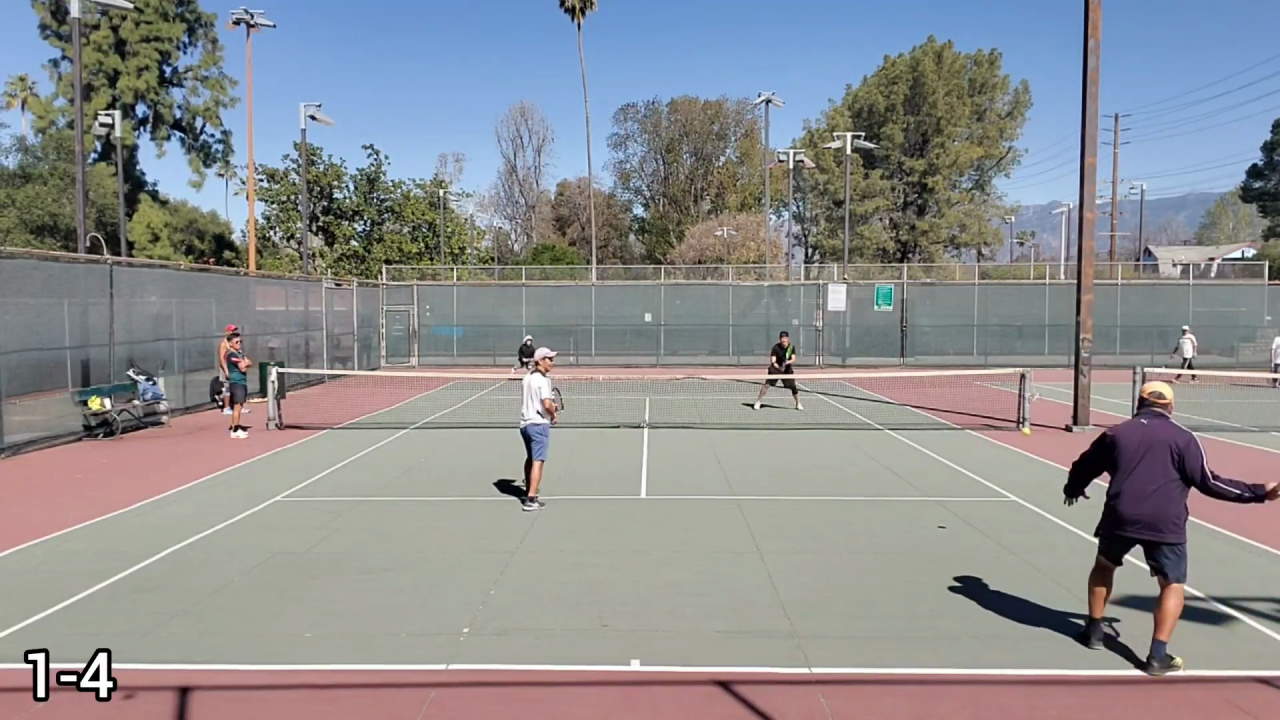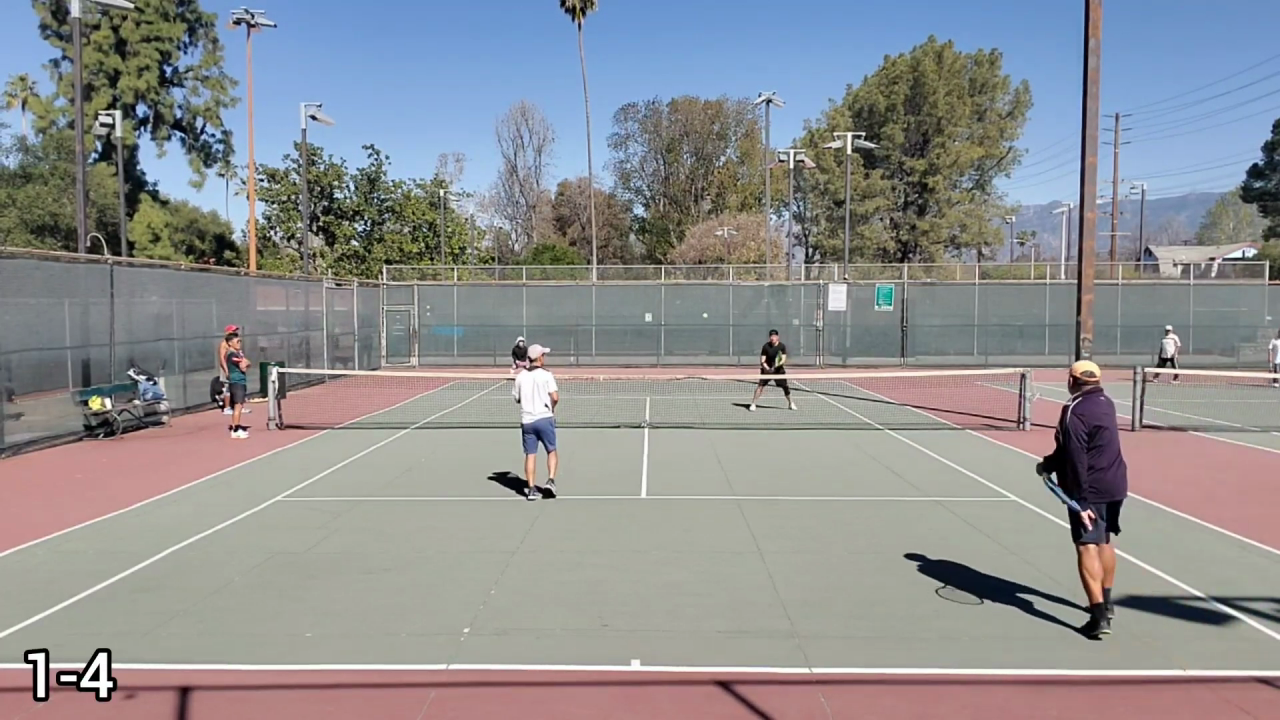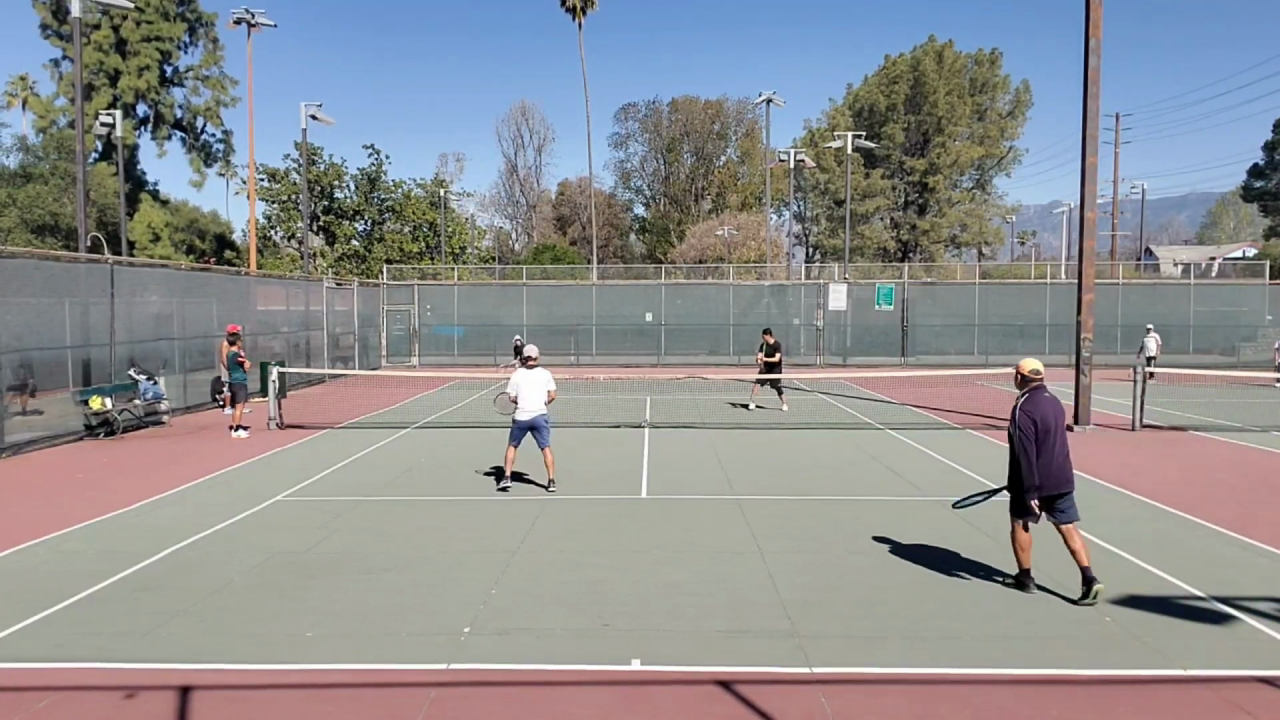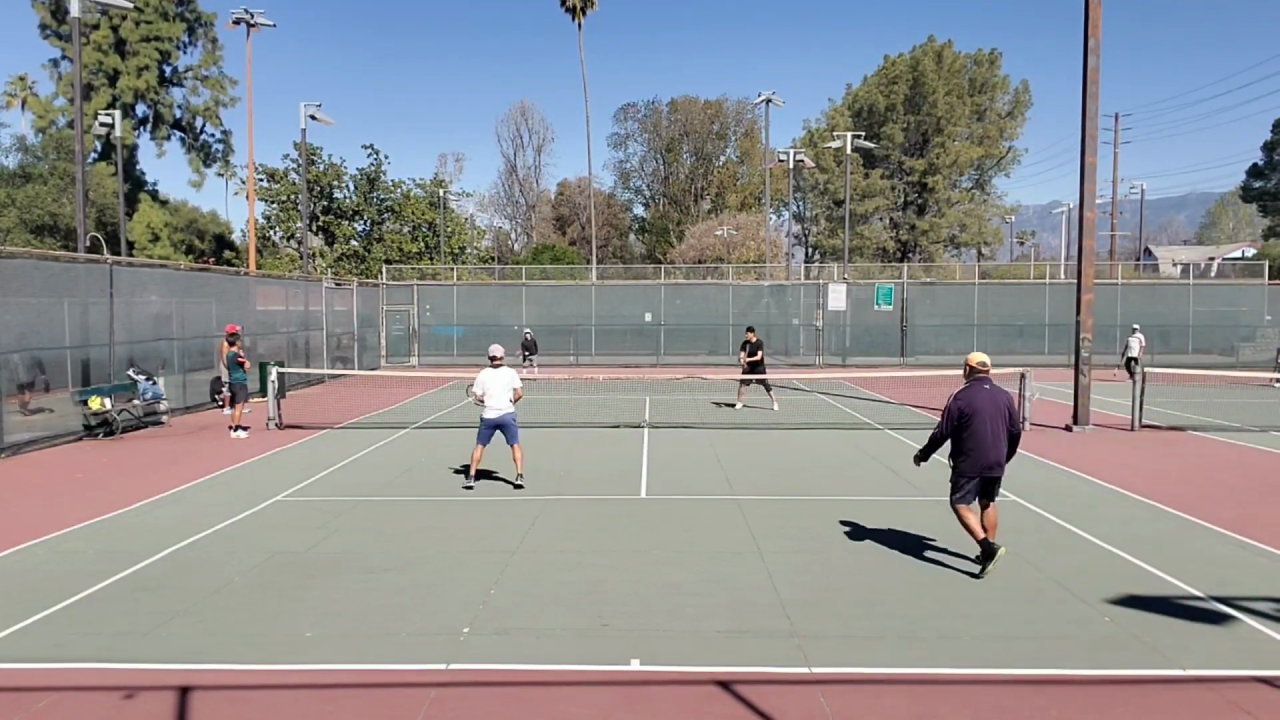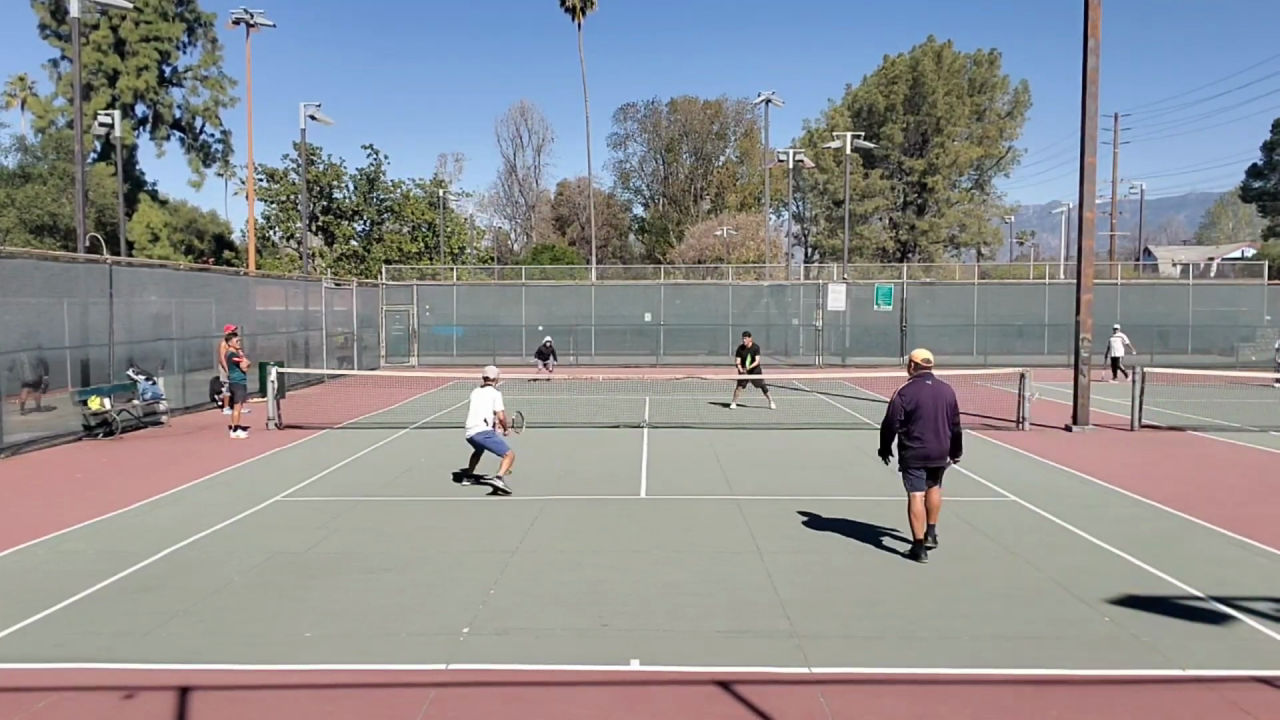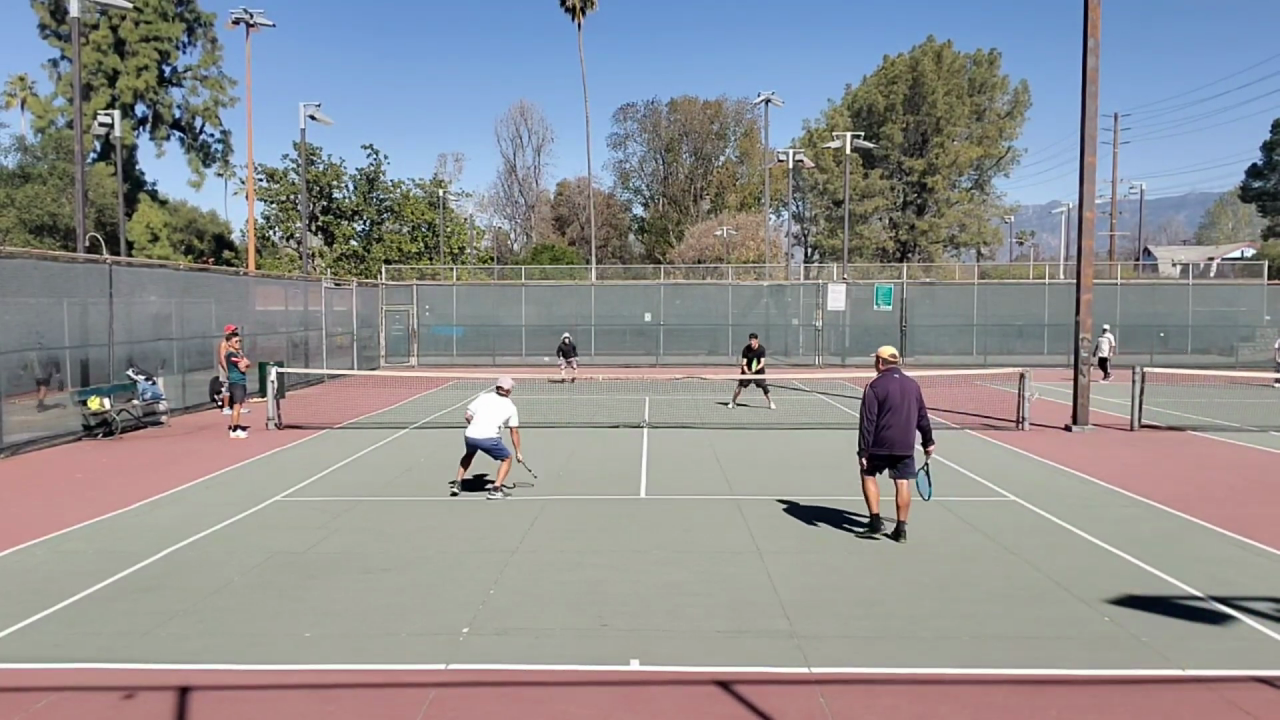
dt=0.5s
person 1, frame 1
left shoulder: (1115, 434)
right shoulder: (1182, 438)
left elbow: (1084, 469)
right elbow: (1208, 483)
left wrist: (1073, 490)
left hip: (1120, 518)
right hip: (1166, 523)
left knee: (1104, 568)
right knee: (1173, 586)
left ankle: (1094, 630)
right ankle: (1158, 655)
person 1, frame 2
left shoulder: (1074, 411)
right shoulder: (1106, 404)
left elbow: (1076, 459)
left wrist: (1079, 501)
right wrist: (1050, 462)
left hip: (1089, 490)
right hip: (1114, 486)
left knee: (1087, 547)
right knee: (1103, 542)
left ankle: (1100, 616)
right ankle: (1105, 602)
person 1, frame 3
left shoulder: (1024, 408)
right shoulder: (1055, 403)
left elbow: (1025, 454)
left wrist: (1028, 491)
left hip: (1032, 481)
right hip: (1062, 479)
left knee: (1020, 523)
right knee: (1068, 528)
left ankle: (1024, 579)
right ankle: (1089, 581)
person 1, frame 4
left shoulder: (961, 397)
right shoulder: (1004, 396)
left elbow: (942, 432)
right elbow: (1015, 431)
left wrist: (923, 454)
right wrist: (1005, 456)
left hip: (969, 464)
right hip: (995, 464)
left knee: (961, 505)
right knee: (988, 505)
left ankle: (989, 547)
right ankle: (988, 552)
person 1, frame 5
left shoulder: (905, 392)
right shoulder: (947, 390)
left elbow: (890, 425)
right elbow: (955, 424)
left wrist: (884, 449)
right wrist: (956, 451)
left hip: (914, 455)
right hip: (939, 454)
left knee: (916, 496)
right knee: (933, 488)
left ankle: (919, 548)
right ankle: (931, 533)
person 1, frame 6
left shoulder: (875, 386)
right shoulder: (912, 384)
left elbow: (867, 421)
right elbow: (922, 416)
left wrist: (863, 450)
right wrist: (928, 441)
left hip: (880, 445)
right hip: (905, 445)
left knee: (868, 476)
right knee: (903, 483)
left ankle: (875, 523)
right ankle: (900, 529)
